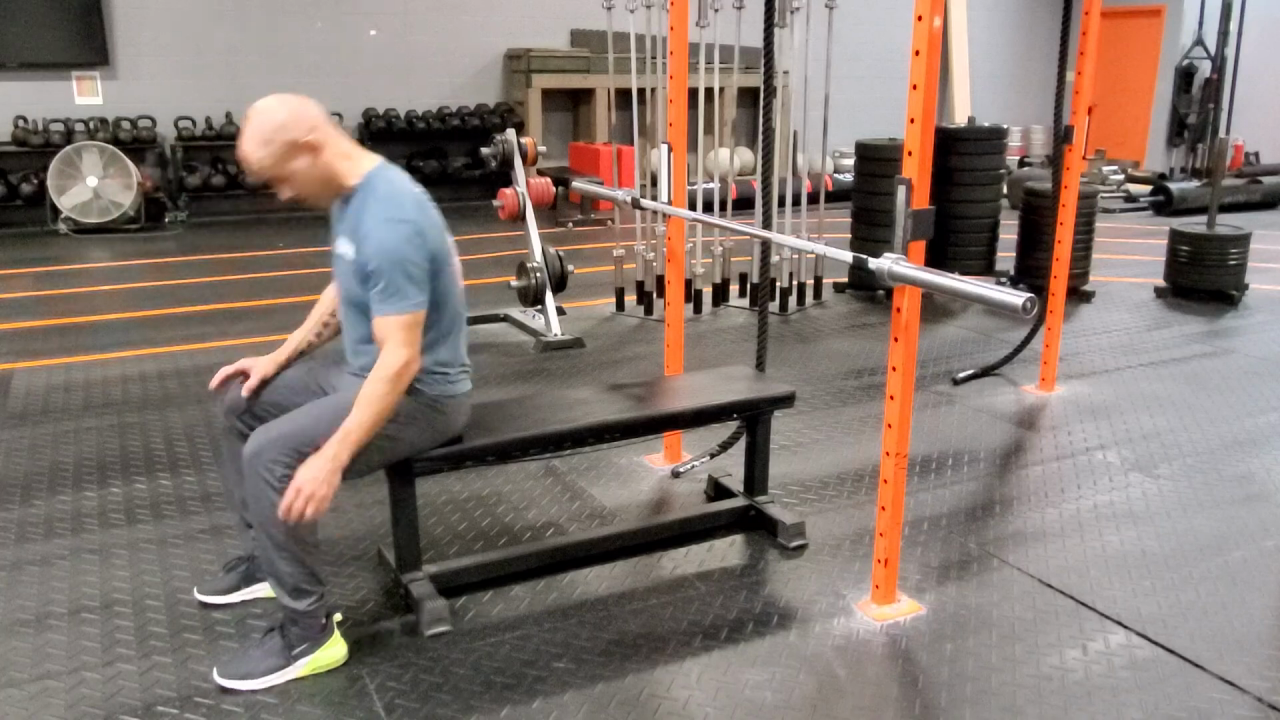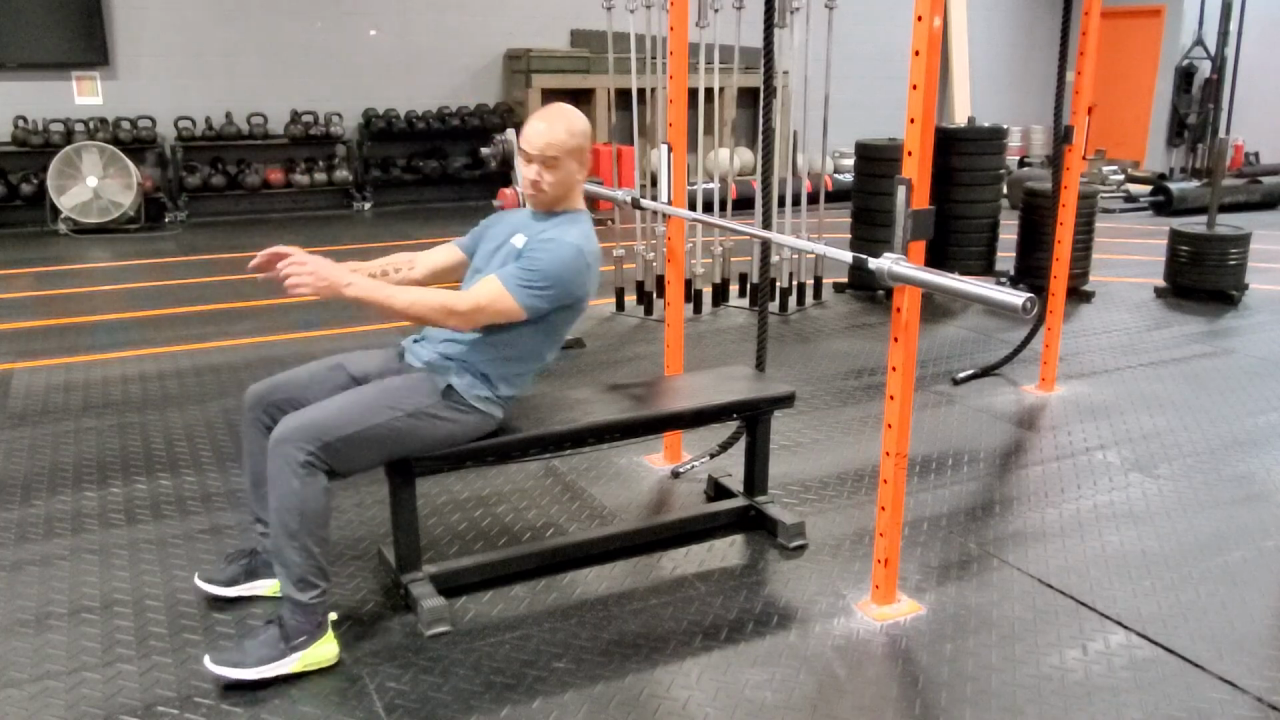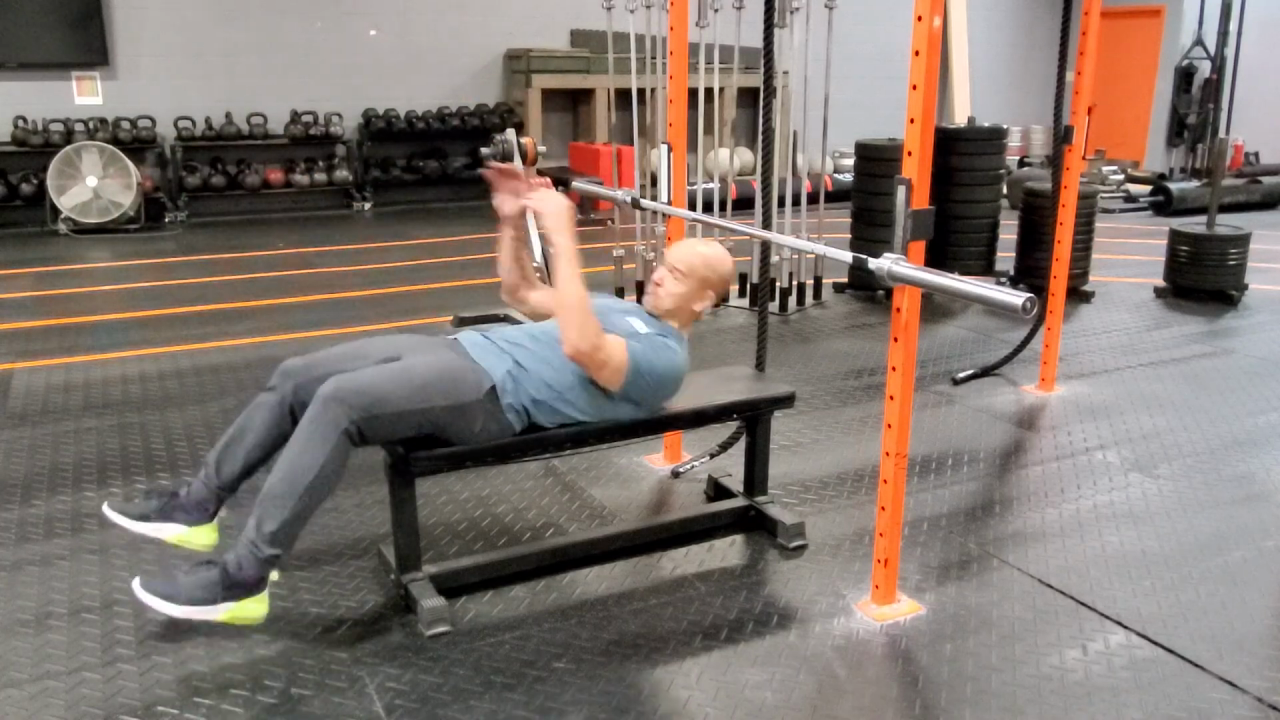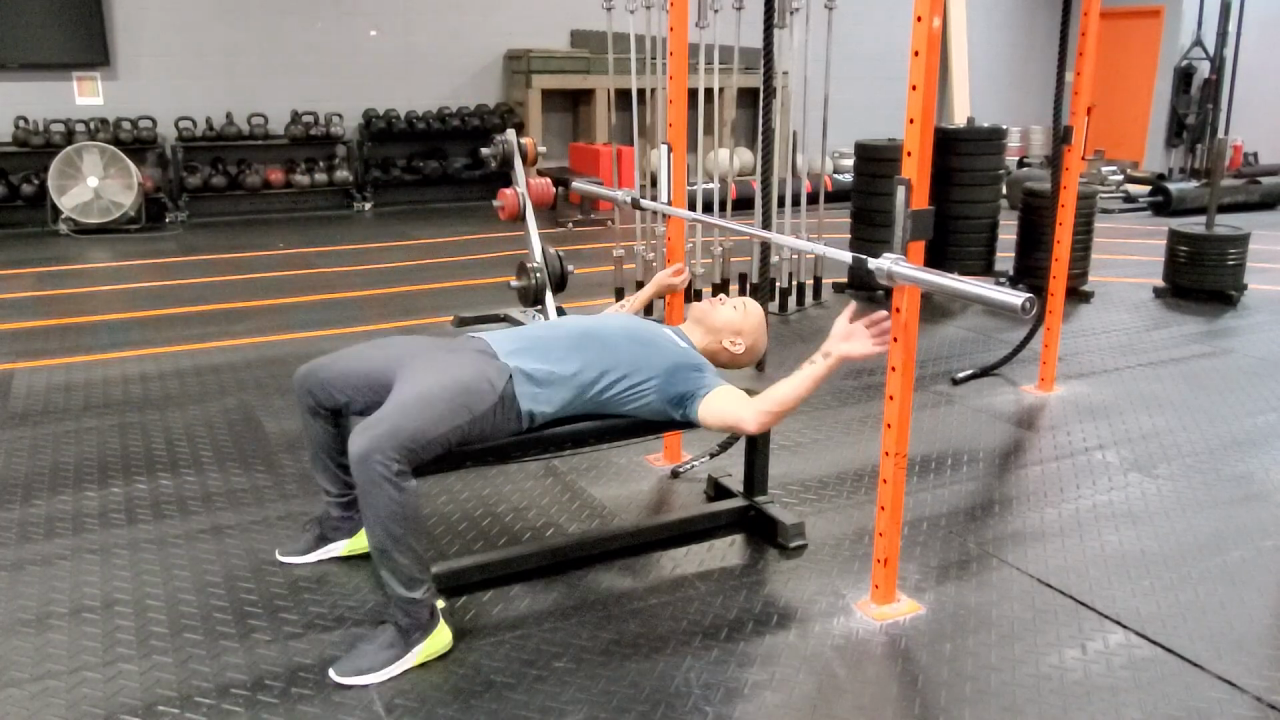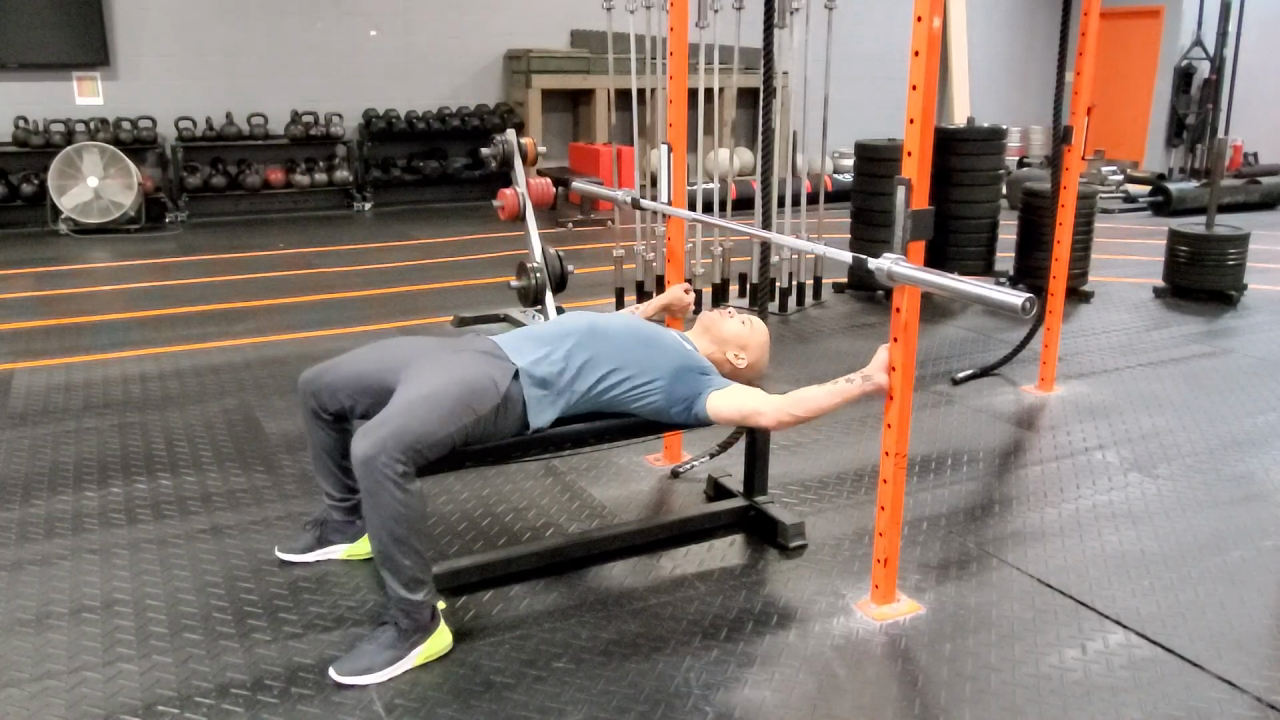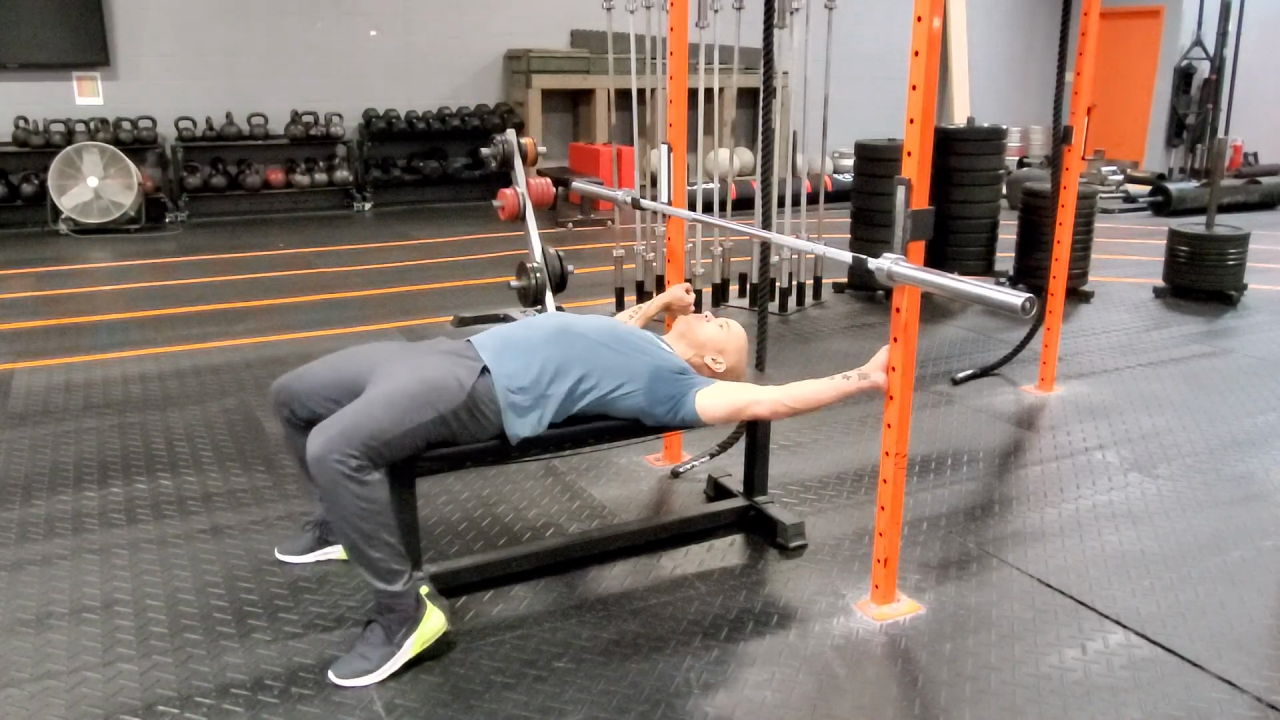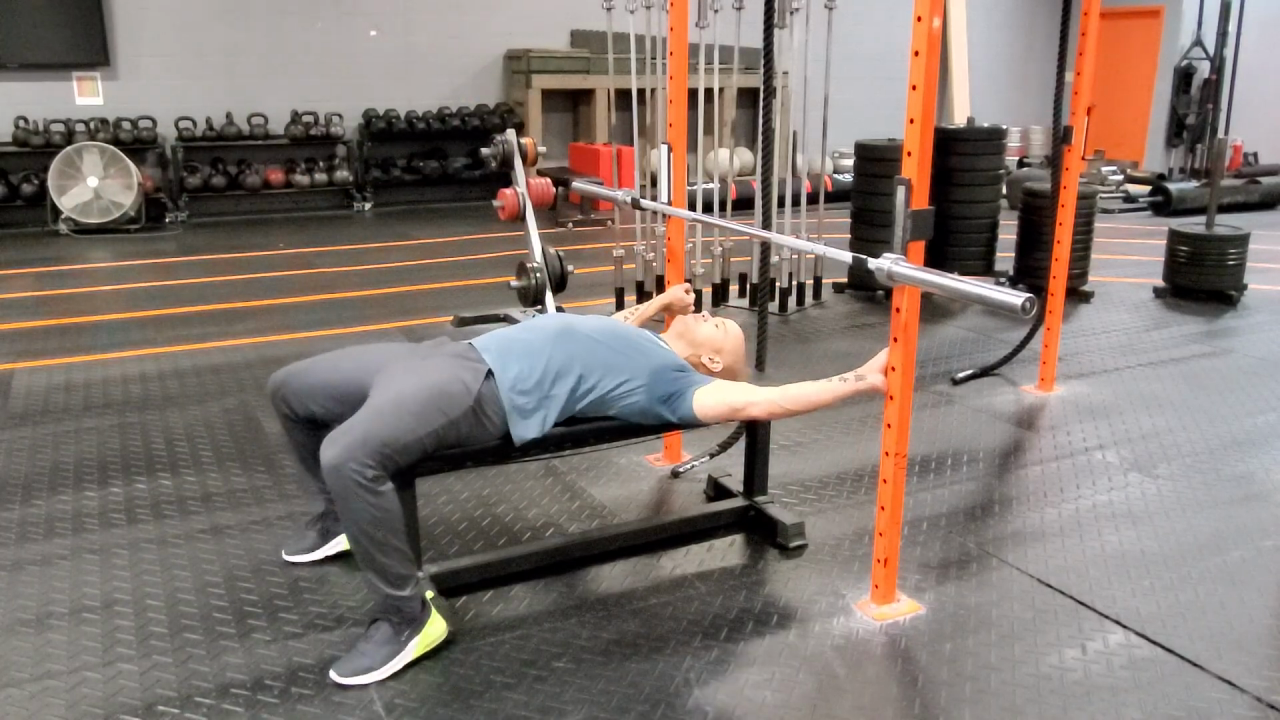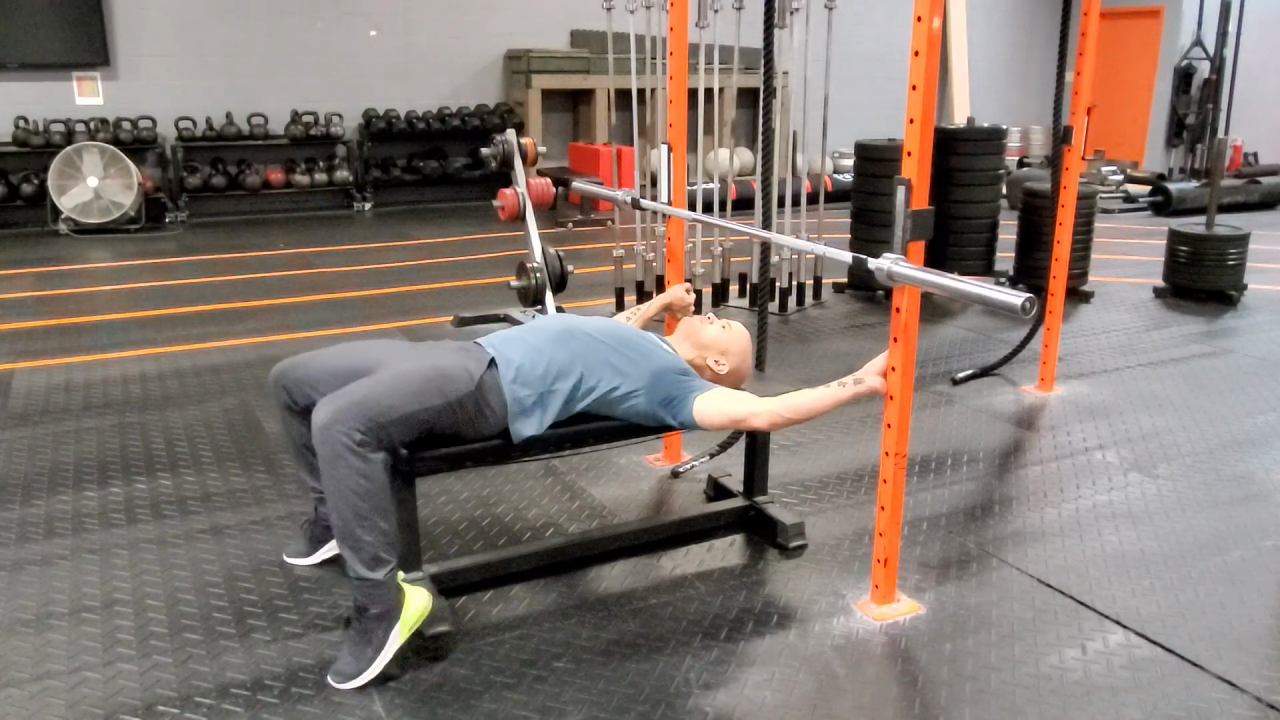
dt=0.5s
person 1, frame 1
left shoulder: (391, 219)
right shoulder: (356, 193)
left elbow: (401, 364)
left wrist: (332, 460)
right wrist: (281, 356)
left hip: (421, 395)
left knee: (269, 454)
right knee: (240, 405)
left ankle: (308, 632)
right ankle: (267, 554)
person 1, frame 2
left shoulder: (568, 249)
right shoulder: (512, 220)
left elbow: (463, 311)
right elbow: (424, 267)
left wrist: (346, 284)
right wrist: (328, 267)
left hip: (459, 395)
right hip: (417, 359)
left knee: (297, 442)
right knee: (266, 402)
left ankle: (305, 627)
right ankle: (275, 550)
person 1, frame 3
left shoulder: (663, 364)
right shoulder: (619, 308)
left elbow: (579, 348)
right elbow: (520, 302)
left wrist: (557, 233)
right wrist: (509, 220)
left hip: (487, 392)
right hip: (459, 350)
left knee: (337, 399)
right knee: (295, 378)
left ankle: (242, 575)
right ankle: (196, 507)
person 1, frame 4
left shoulder: (689, 374)
right shoulder: (654, 332)
left elbow: (749, 418)
left wrist: (831, 353)
right wrist: (650, 288)
left hip: (503, 388)
right hip: (475, 346)
left knee: (374, 449)
right knee: (315, 383)
left ankle: (416, 621)
right ankle: (345, 519)
person 1, frame 5
left shoulder: (695, 380)
right shoulder: (660, 341)
left elbow: (771, 410)
left wrist: (869, 379)
right wrist: (661, 302)
left hip: (507, 388)
right hip: (475, 348)
left knee: (379, 450)
right knee: (319, 389)
left ankle: (417, 623)
right ankle: (348, 522)
person 1, frame 6
left shoulder: (674, 384)
right shoulder: (648, 347)
left elbow: (765, 401)
left wrist: (867, 376)
right wrist: (662, 300)
left hip: (481, 390)
left knee: (334, 447)
right knee: (293, 397)
left ankle: (404, 611)
right ankle: (345, 525)
person 1, frame 7
left shoulder: (675, 383)
right shoulder: (648, 346)
left elbow: (760, 401)
left wrist: (864, 379)
right wrist: (661, 301)
left hip: (483, 393)
left knee: (349, 456)
right knee: (290, 391)
left ankle: (408, 615)
right ankle: (344, 516)
person 1, frame 8
left shoulder: (676, 385)
right shoulder: (649, 347)
left elbow: (761, 413)
left wrist: (862, 381)
right wrist: (663, 300)
left hip: (489, 387)
right hip: (460, 352)
left knee: (339, 421)
right knee: (292, 382)
left ankle: (385, 603)
right ankle: (335, 518)
